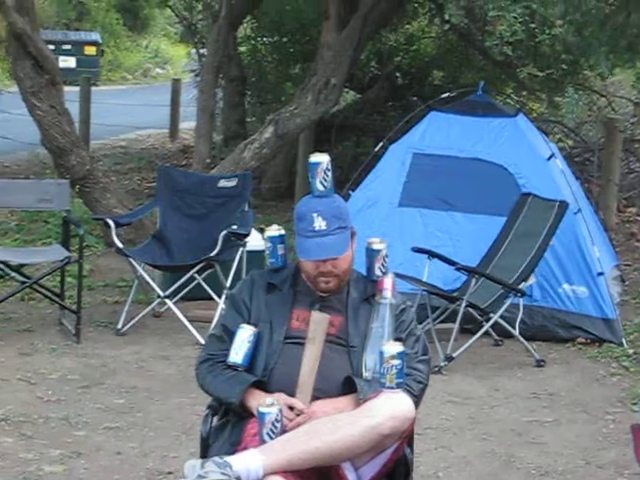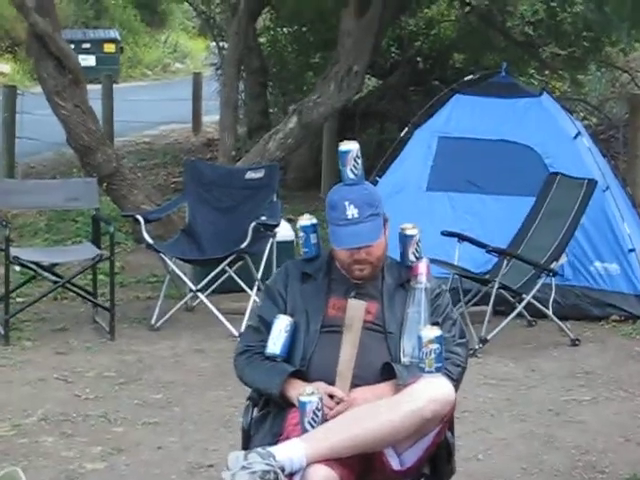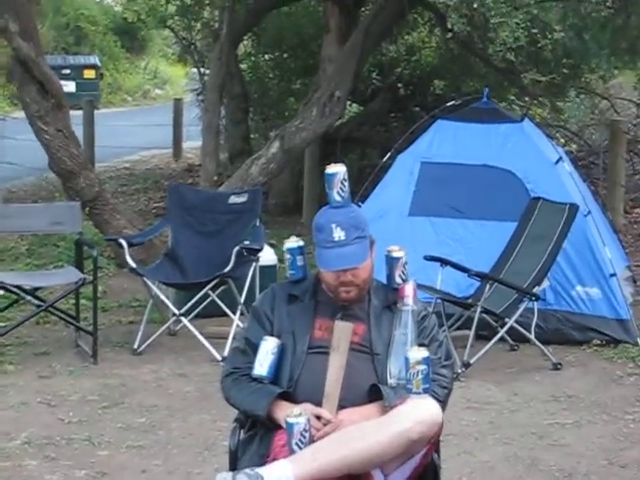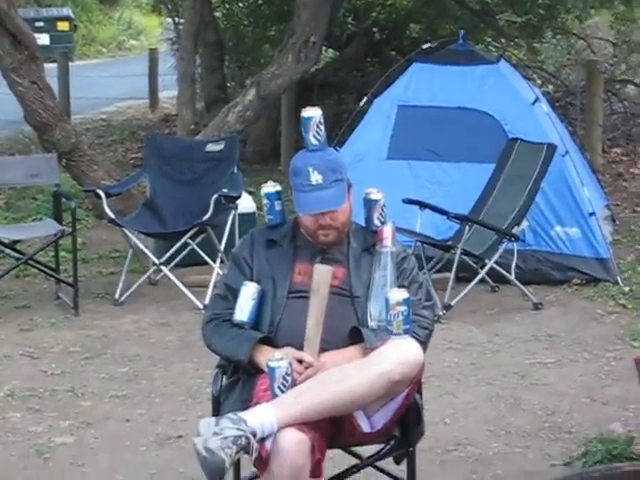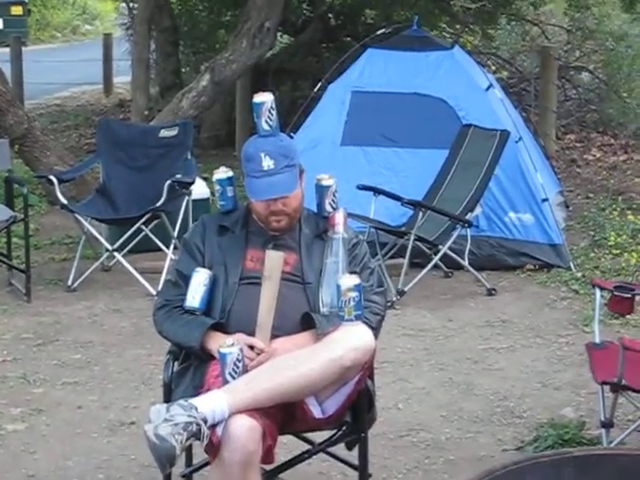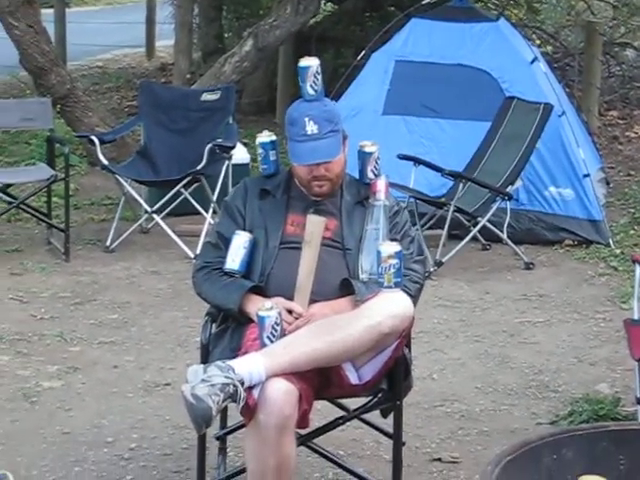
dt=0.7s
person 1, frame 1
right shoulder: (259, 289)
left elbow: (415, 375)
right elbow: (211, 364)
left wrist: (343, 406)
right wrist: (256, 399)
left hip: (352, 437)
left knee: (398, 408)
person 1, frame 2
right shoulder: (294, 279)
left elbow: (453, 359)
right elbow: (249, 354)
left wrist: (381, 394)
right wrist: (296, 389)
left hip: (393, 425)
left knee: (438, 393)
person 1, frame 3
right shoulder: (280, 301)
left elbow: (439, 380)
right elbow: (236, 376)
left wrist: (368, 414)
right wrist: (284, 411)
left hip: (380, 445)
left knee: (426, 413)
person 1, frame 4
right shoulder: (260, 247)
left elbow: (419, 324)
right elbow: (217, 323)
left wrist: (346, 359)
right wrist: (266, 355)
left hip: (364, 394)
right hip: (285, 385)
left knee: (406, 354)
right knee: (288, 447)
left ankle: (248, 424)
person 1, frame 5
right shoulder: (211, 233)
left elbow: (370, 310)
right elbow: (168, 309)
left wrist: (300, 344)
right wrist: (217, 341)
left hip: (315, 379)
right hip: (236, 375)
left knee: (357, 340)
right knee: (239, 435)
left ankle: (199, 412)
person 1, frame 6
right shoulder: (252, 196)
left elbow: (410, 277)
right elbow: (207, 271)
left wrist: (340, 309)
right wrist: (254, 304)
left hip: (353, 348)
right hip: (271, 337)
left knee: (397, 309)
right knee: (275, 398)
left ankle: (236, 374)
